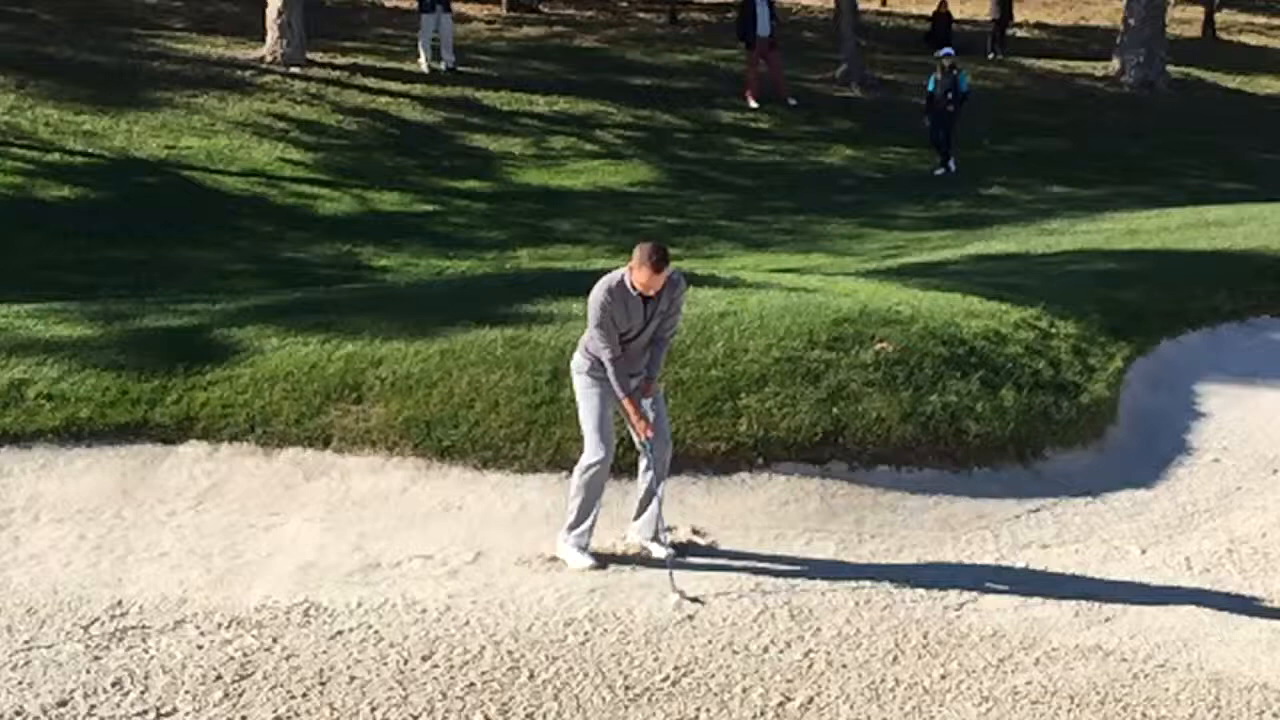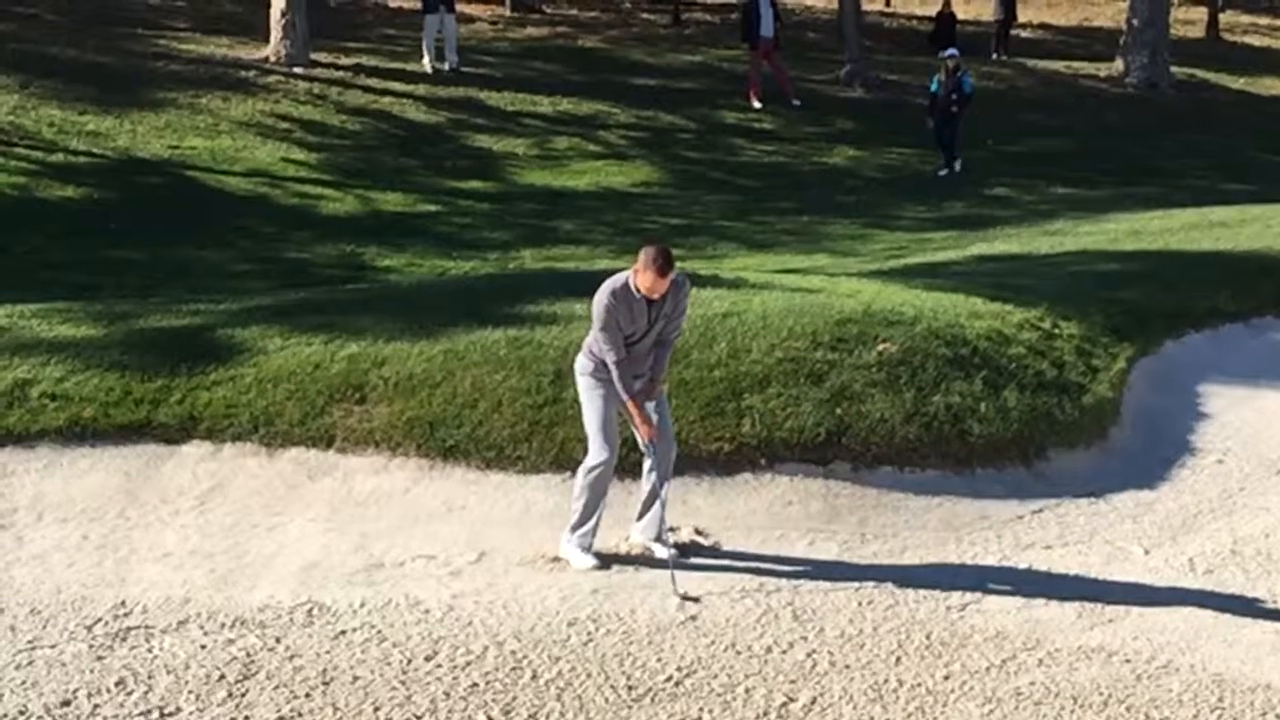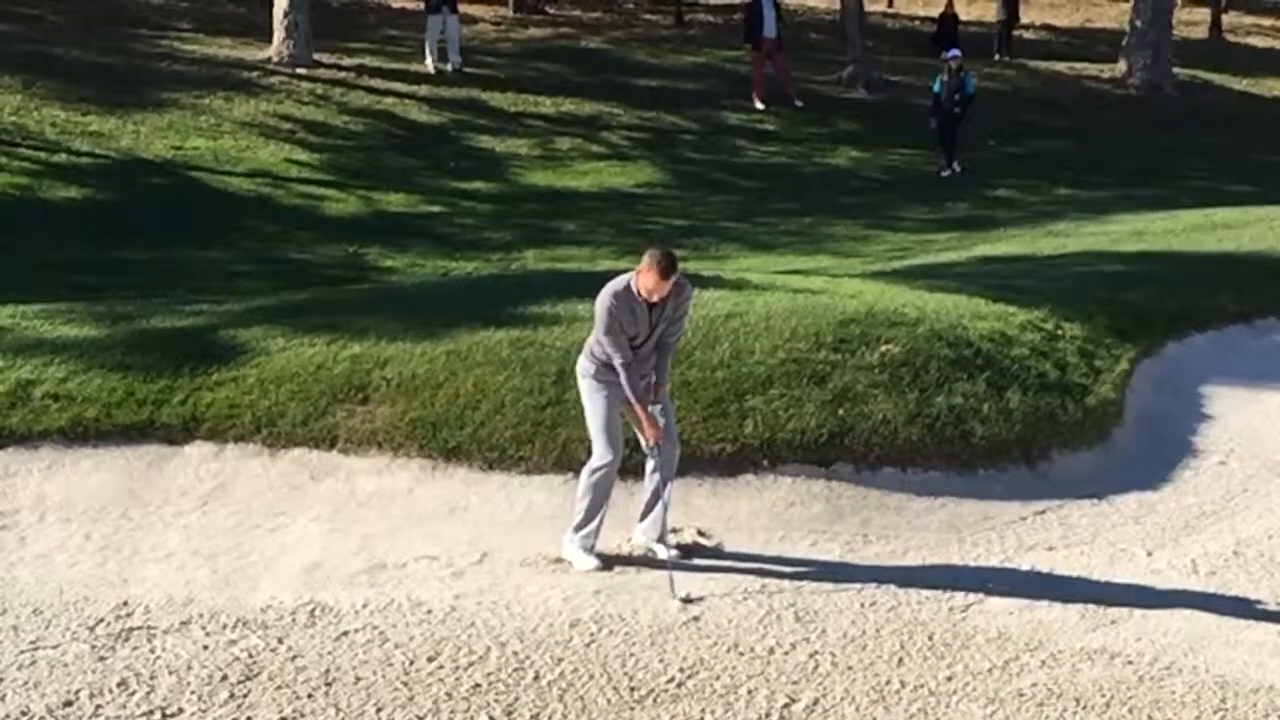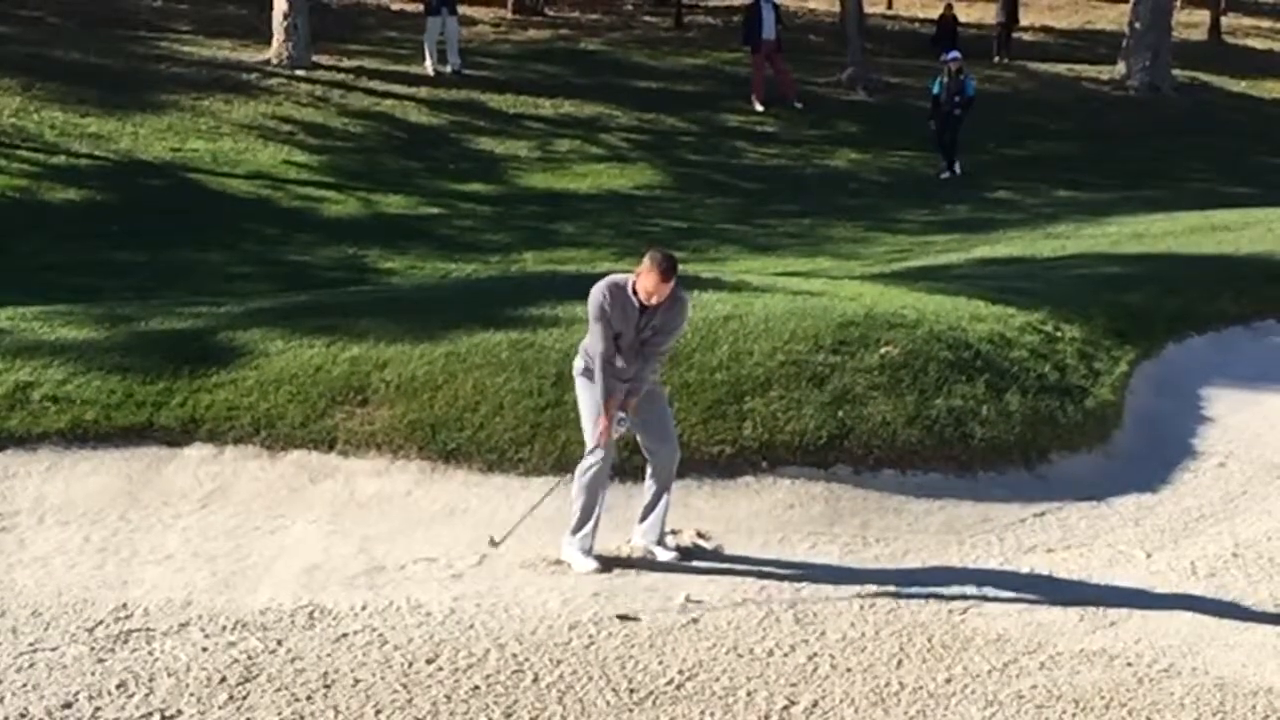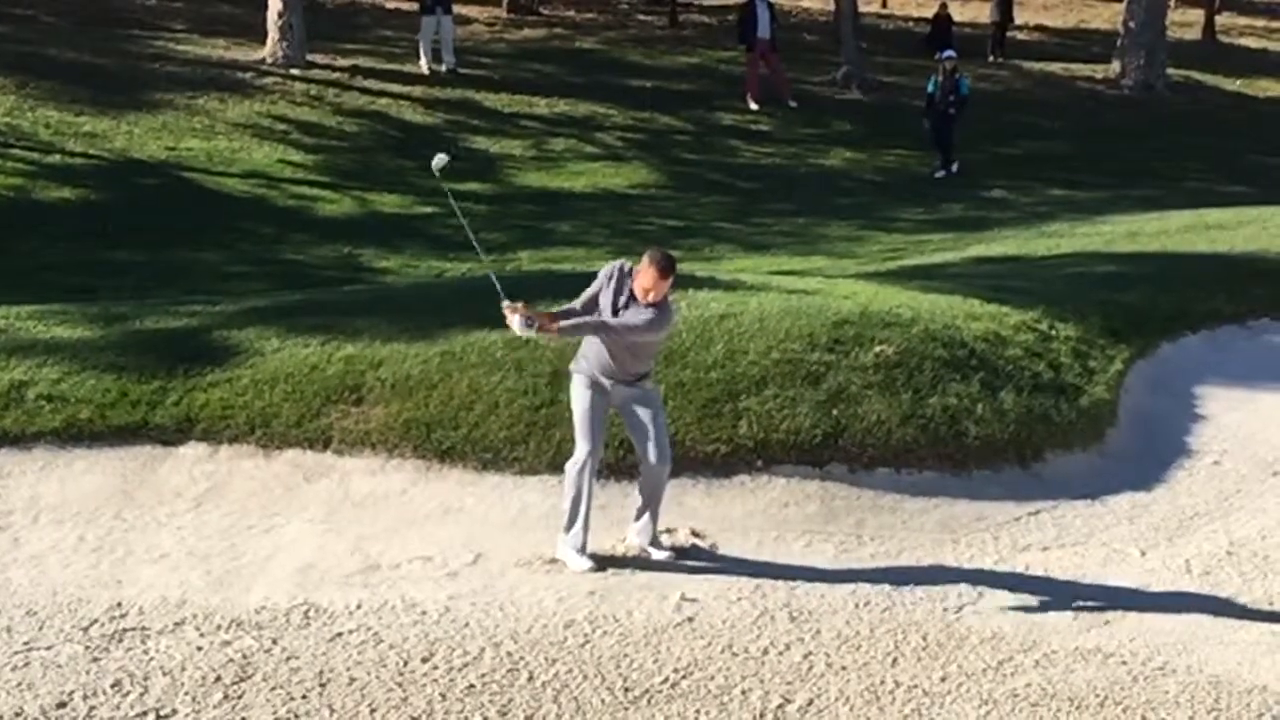
dt=1s
person 1, frame 1
left shoulder: (676, 286)
right shoulder: (604, 295)
left elbow: (663, 336)
right elbow: (610, 358)
left wrist: (651, 381)
right wrist: (633, 411)
left hip: (639, 371)
right hip: (596, 371)
left knee: (660, 446)
right knee: (599, 452)
left ankle: (644, 530)
right ankle: (572, 540)
person 1, frame 2
left shoulder: (680, 288)
right shoulder: (609, 298)
left elbow: (667, 339)
right elbow: (614, 360)
left wrist: (655, 385)
right wrist: (636, 413)
left hip: (643, 372)
right hip: (600, 373)
left knee: (664, 447)
right knee: (603, 453)
left ankle: (648, 530)
right ankle: (575, 540)
person 1, frame 3
left shoulder: (682, 291)
right shoulder: (611, 300)
left elbow: (667, 344)
right elbow: (622, 362)
left wrist: (659, 393)
right wrist: (643, 415)
left hip: (645, 373)
right hip: (602, 374)
left knee: (667, 447)
right knee: (607, 455)
left ankle: (649, 532)
right ankle: (577, 541)
person 1, frame 4
left shoulder: (677, 306)
right shoulder: (605, 293)
left elbow: (651, 357)
right elbow: (603, 356)
left wrist: (628, 407)
right wrist: (604, 414)
left hip: (640, 381)
right hip: (594, 375)
left knee: (666, 452)
right knee: (599, 454)
left ankle: (648, 534)
right ankle: (576, 543)
person 1, frame 5
left shoulder: (660, 317)
right shoulder: (616, 272)
left elbow: (602, 327)
right elbow: (579, 308)
left wrist: (550, 328)
right wrist: (536, 312)
left hip: (636, 386)
right hip: (591, 376)
left knee: (658, 461)
right knee: (588, 453)
left ankle: (643, 533)
right ankle: (570, 542)
